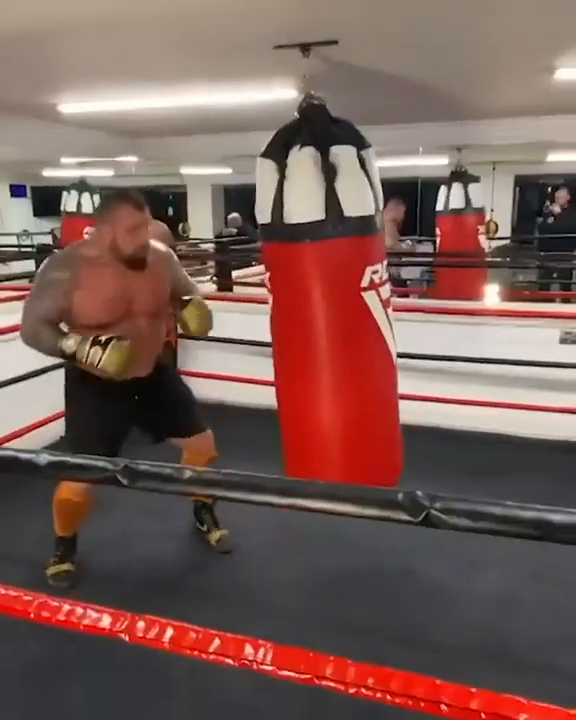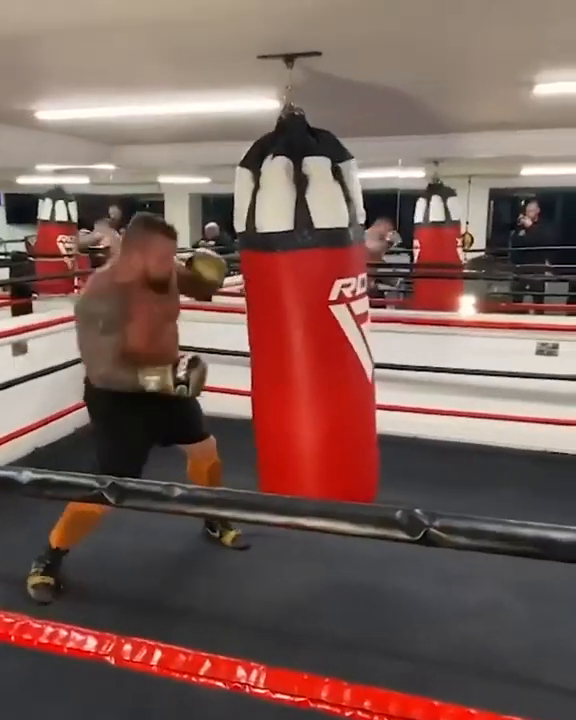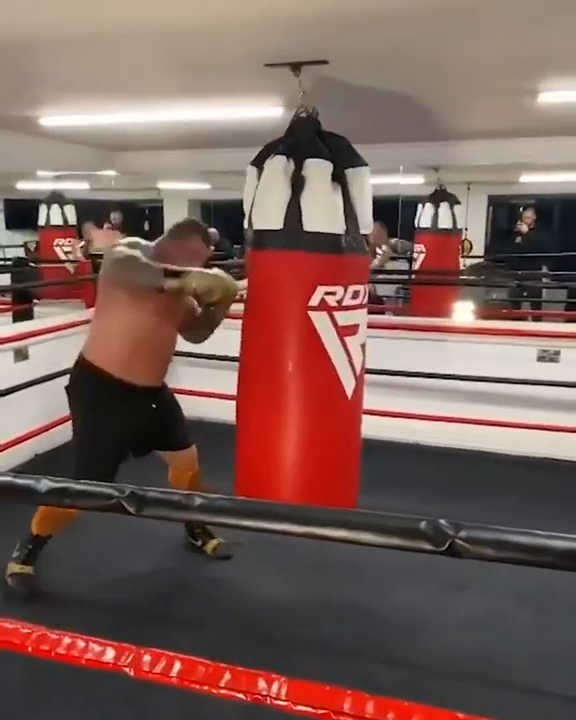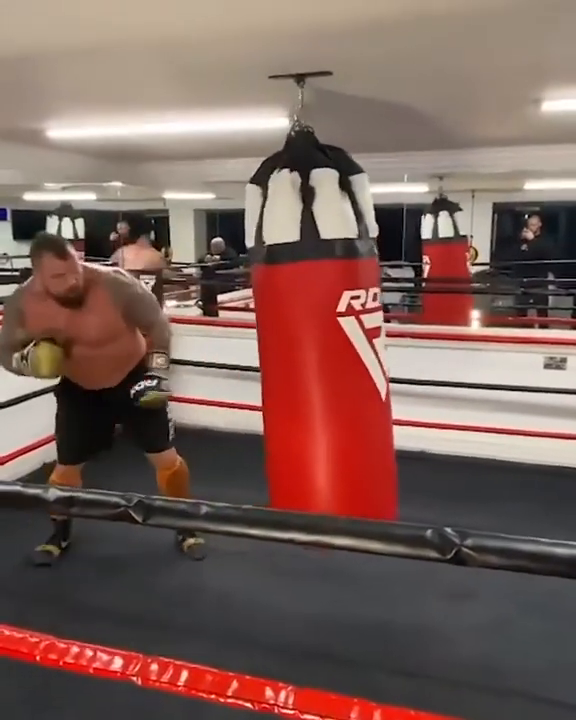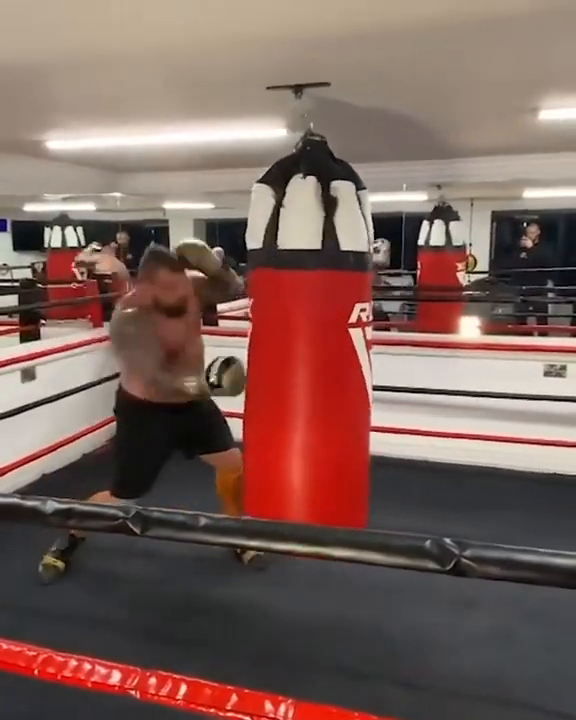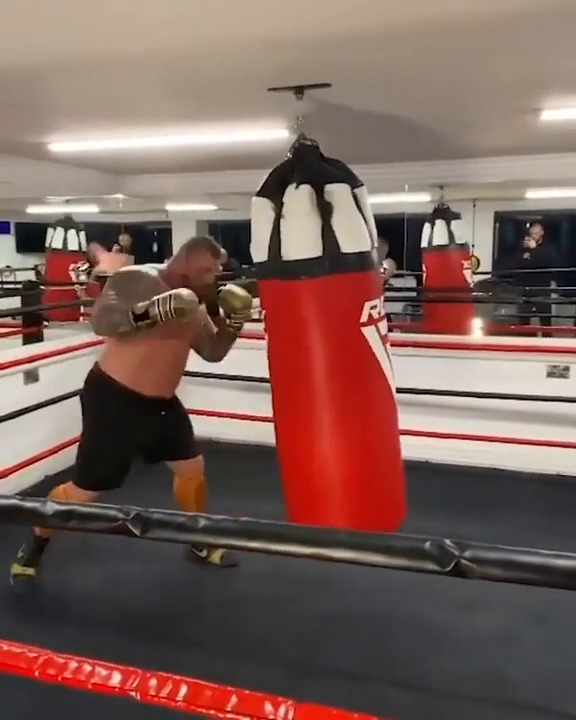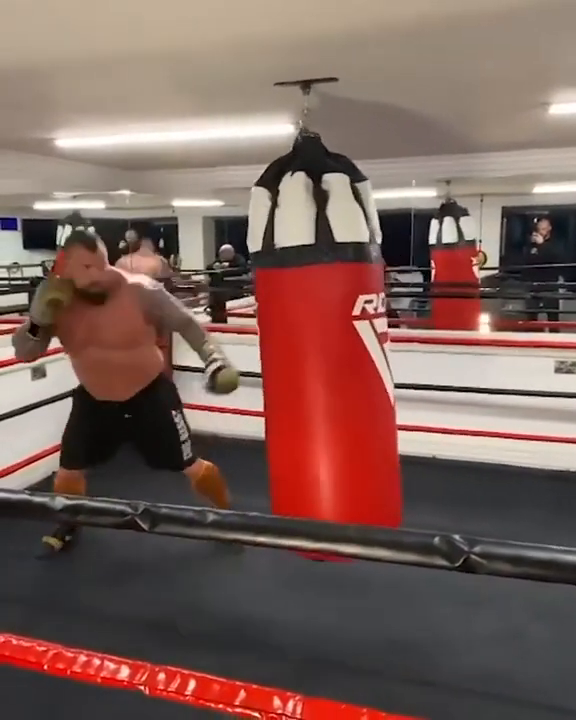
dt=0.7s
person 1, frame 1
left shoulder: (161, 257)
right shoulder: (65, 268)
left elbow: (185, 296)
right elbow: (34, 328)
left wrist: (195, 312)
right wrist: (87, 346)
left hip: (154, 374)
right hip: (95, 386)
left knee: (202, 443)
right knee: (80, 476)
left ankle: (205, 516)
right ankle: (64, 546)
person 1, frame 2
left shoulder: (157, 269)
right shoulder: (103, 298)
left elbow: (196, 287)
right elbow: (103, 373)
left wrist: (204, 274)
right wrist: (165, 378)
left hip: (163, 386)
right hip: (119, 396)
left knee: (205, 447)
left ankle: (214, 522)
right ankle: (49, 558)
person 1, frame 3
left shoulder: (173, 287)
right shoulder: (131, 256)
left elbow: (196, 332)
right elbow: (127, 273)
left wrist: (218, 299)
right wrist: (190, 279)
left hip: (150, 389)
right hip: (102, 389)
left knee: (187, 459)
right knee: (89, 486)
left ankle: (196, 531)
right ankle: (30, 546)
person 1, frame 4
left shoulder: (112, 283)
left elbow: (155, 323)
left wrist: (157, 372)
right wrist: (30, 359)
left hip: (132, 377)
right hip: (77, 388)
left knee: (165, 457)
right knee: (68, 467)
left ankle: (184, 527)
right ankle: (59, 532)
person 1, frame 5
left shoulder: (187, 285)
right shoulder: (129, 320)
left elbow: (230, 288)
right elbow: (156, 378)
left wrist: (215, 266)
right wrist: (210, 378)
left hip: (195, 399)
right hip: (144, 410)
left knee: (232, 462)
right knee: (121, 495)
right ankle: (68, 543)
person 1, frame 6
left shoulder: (194, 307)
right shoulder: (137, 279)
left elbow: (214, 352)
right elbow: (103, 320)
left wrist: (235, 319)
right wrist: (154, 311)
left hip: (161, 401)
right hip: (114, 397)
left knee: (193, 468)
right knee: (85, 489)
left ankle: (198, 542)
right ankle: (35, 544)
person 1, frame 7
left shoulder: (142, 291)
right shoulder: (54, 297)
left elbow: (186, 324)
right elbow: (23, 351)
left wrist: (214, 359)
right wrist: (39, 321)
left hip: (150, 395)
right hip: (95, 399)
left knee: (193, 468)
right knee: (68, 471)
right ankle: (73, 524)
